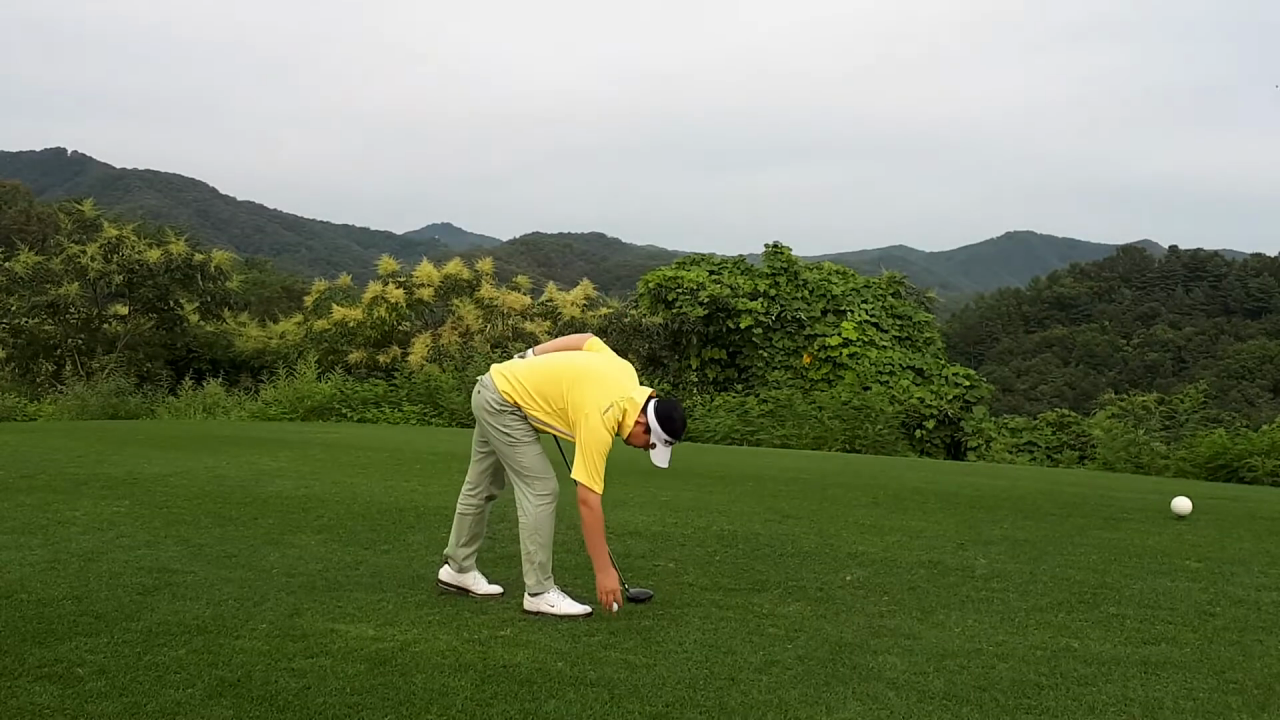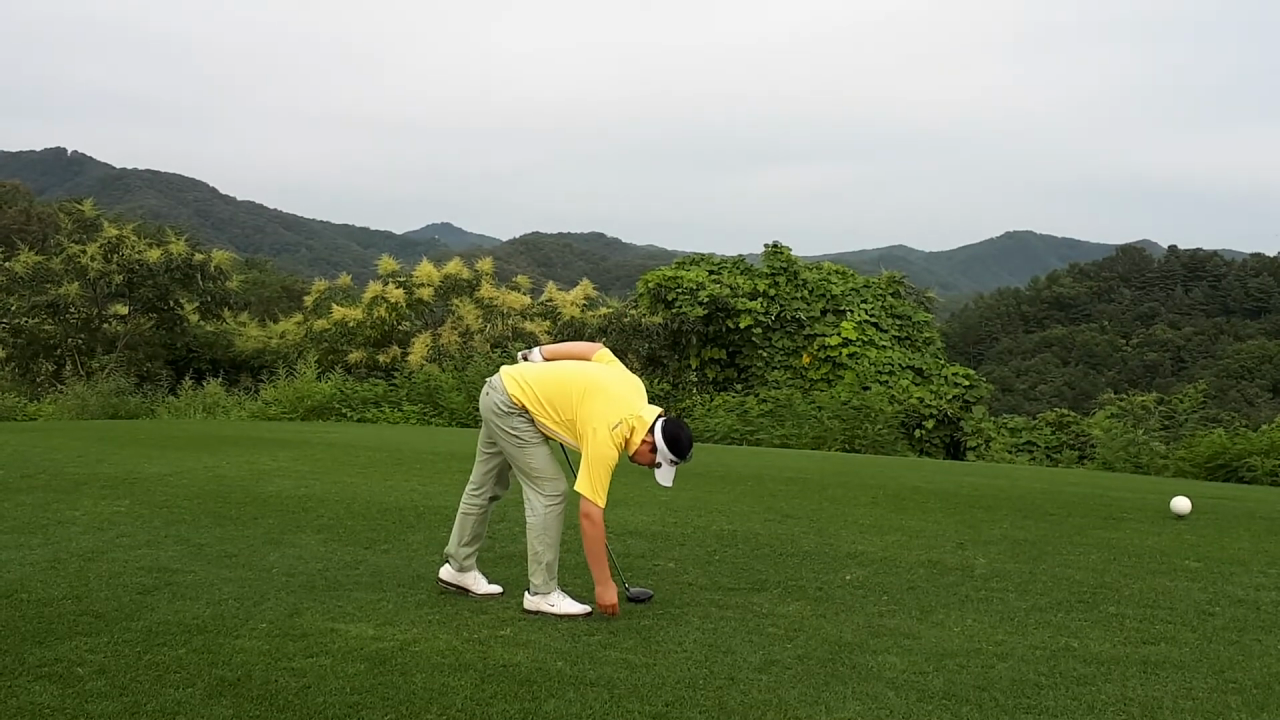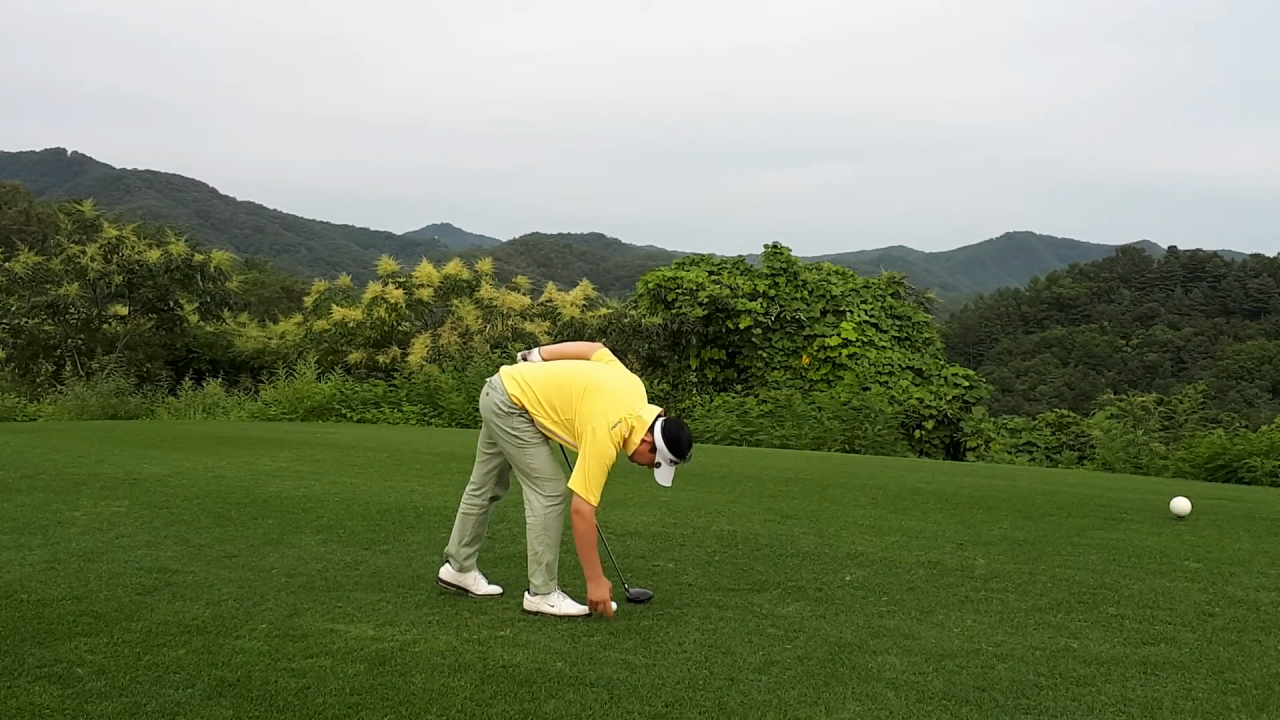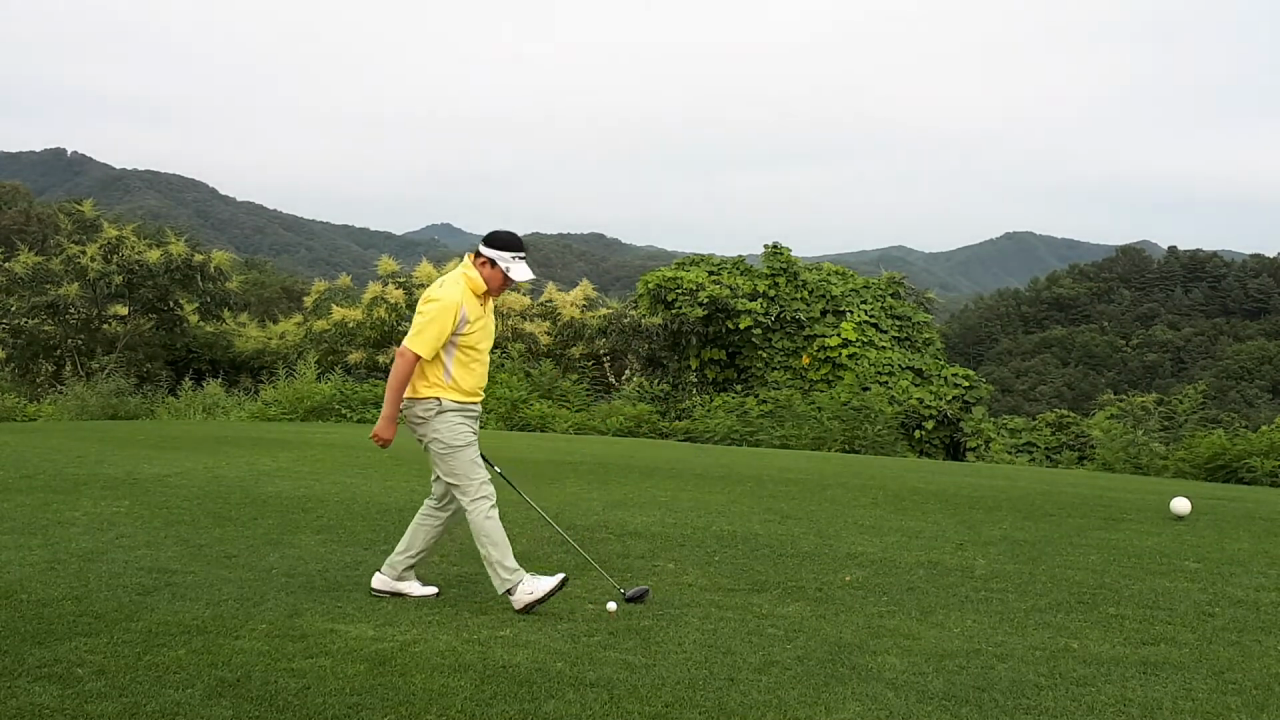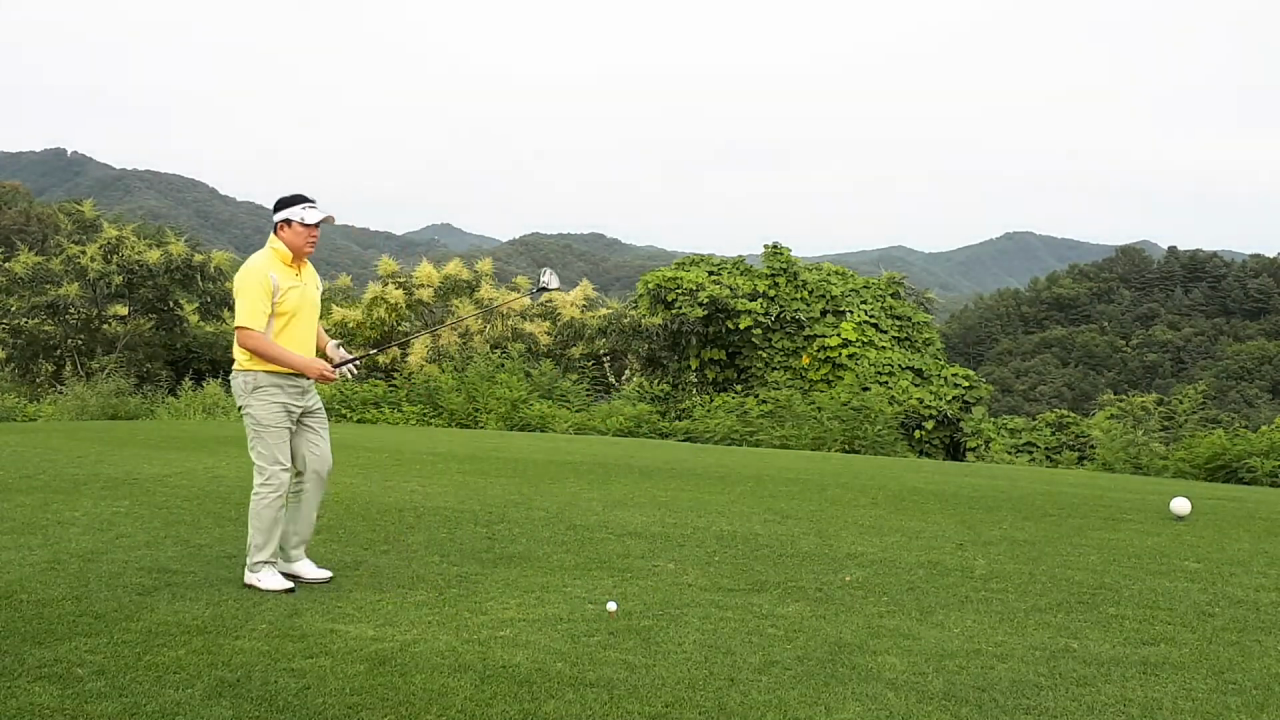
dt=1s
person 1, frame 1
left shoulder: (627, 375)
right shoulder: (599, 420)
left elbow: (586, 339)
right elbow: (587, 500)
left wrist: (533, 356)
right wrist: (604, 570)
left hip: (496, 387)
right hip: (504, 403)
left knee: (482, 485)
right knee: (541, 491)
left ankle: (458, 568)
right ankle: (539, 592)
person 1, frame 2
left shoulder: (635, 390)
right shoulder: (607, 437)
left elbow: (597, 349)
right elbow: (590, 514)
left wrist: (537, 356)
right wrist: (604, 584)
left hip: (503, 390)
right hip: (510, 404)
left knee: (486, 487)
right knee: (550, 493)
left ankle: (459, 567)
right ankle: (542, 593)
person 1, frame 3
left shoulder: (634, 389)
right shoulder: (605, 435)
left elbow: (596, 349)
right elbow: (581, 511)
left wrist: (537, 356)
right wrist: (595, 581)
left hip: (503, 390)
right hip: (511, 404)
left knee: (486, 486)
right knee: (550, 493)
left ankle: (458, 567)
right ankle: (542, 593)
person 1, frame 4
left shoulder: (482, 294)
right shoulder: (450, 297)
right elbow: (406, 356)
right wrist: (387, 418)
left hip: (459, 408)
right hip: (437, 410)
left knee: (447, 499)
right knee: (478, 496)
left ankle: (394, 574)
right ankle: (517, 585)
person 1, frame 5
left shoulder: (308, 272)
right shoulder: (259, 270)
right elbow: (249, 336)
left wrist: (331, 348)
right wrist: (305, 365)
left hip: (302, 387)
right hip: (263, 384)
left knee: (317, 467)
right knee: (274, 477)
left ankle: (292, 556)
right ankle: (260, 566)
